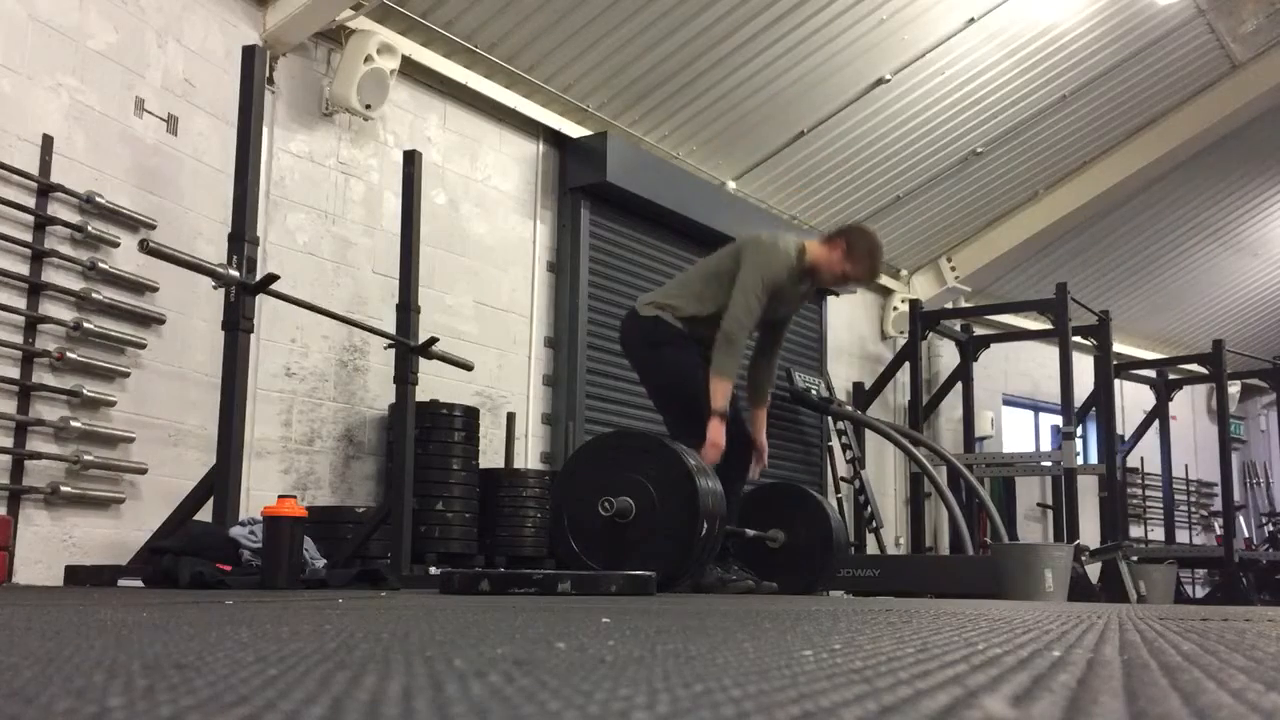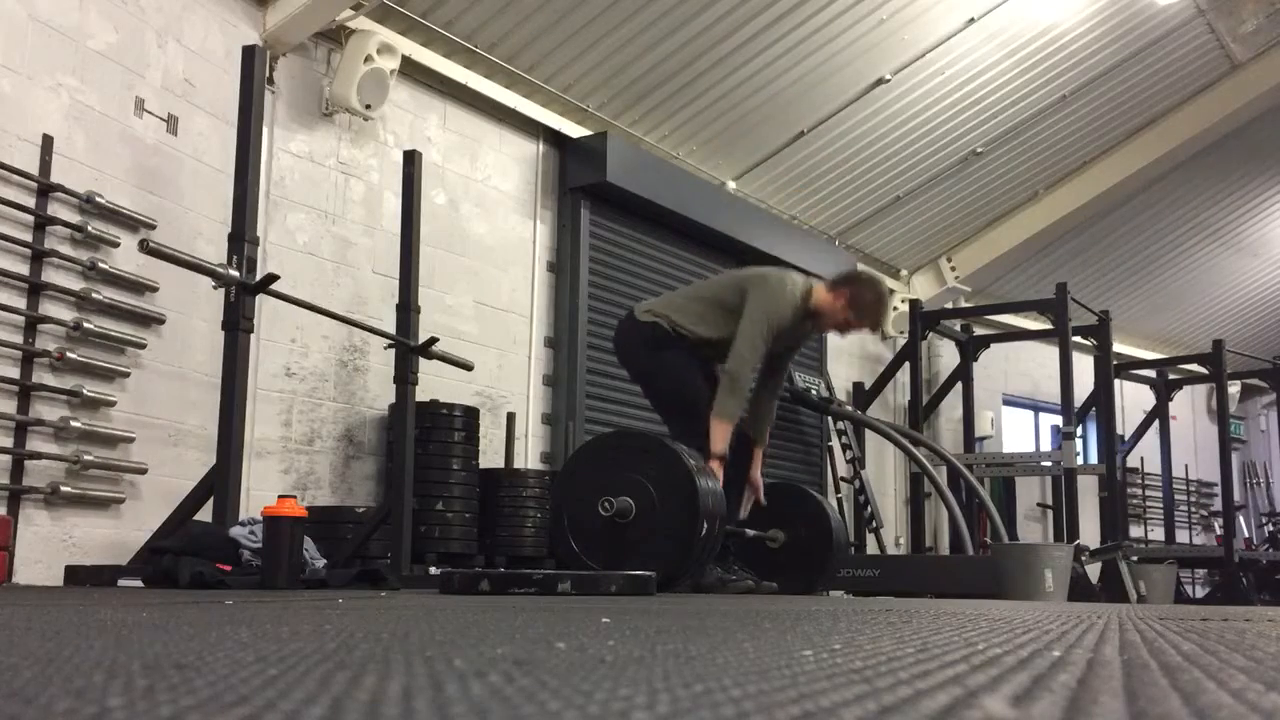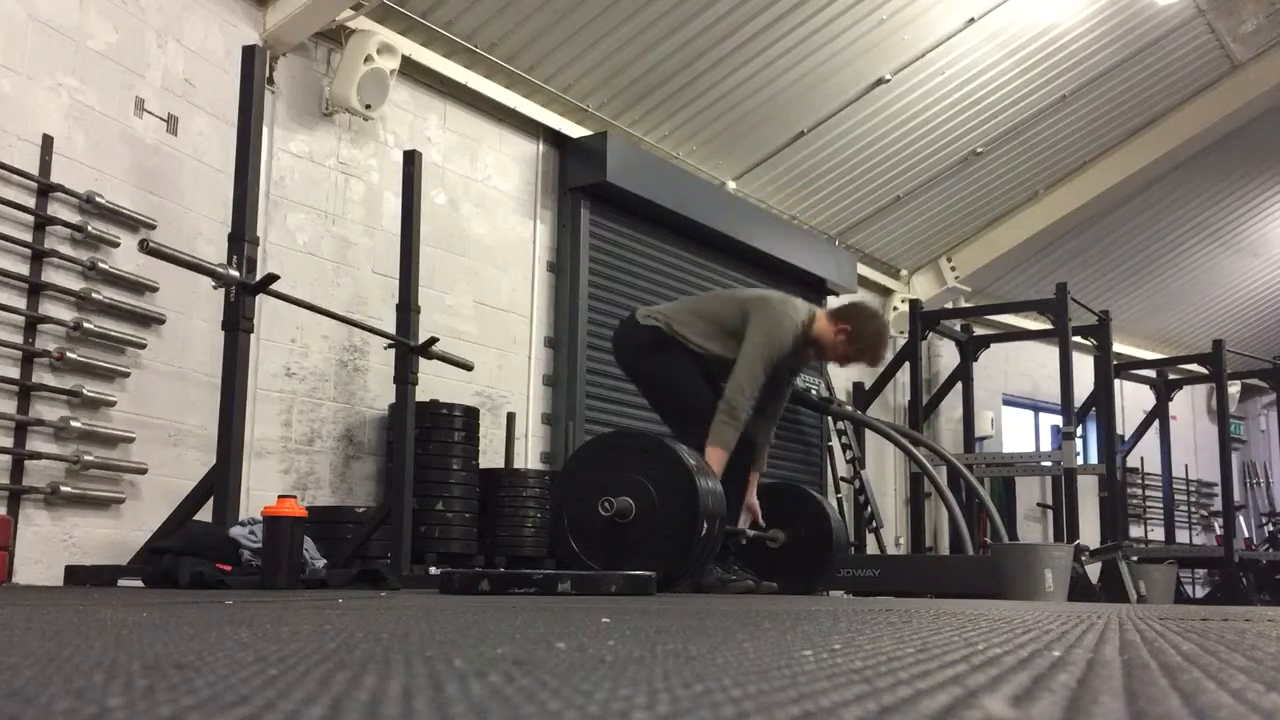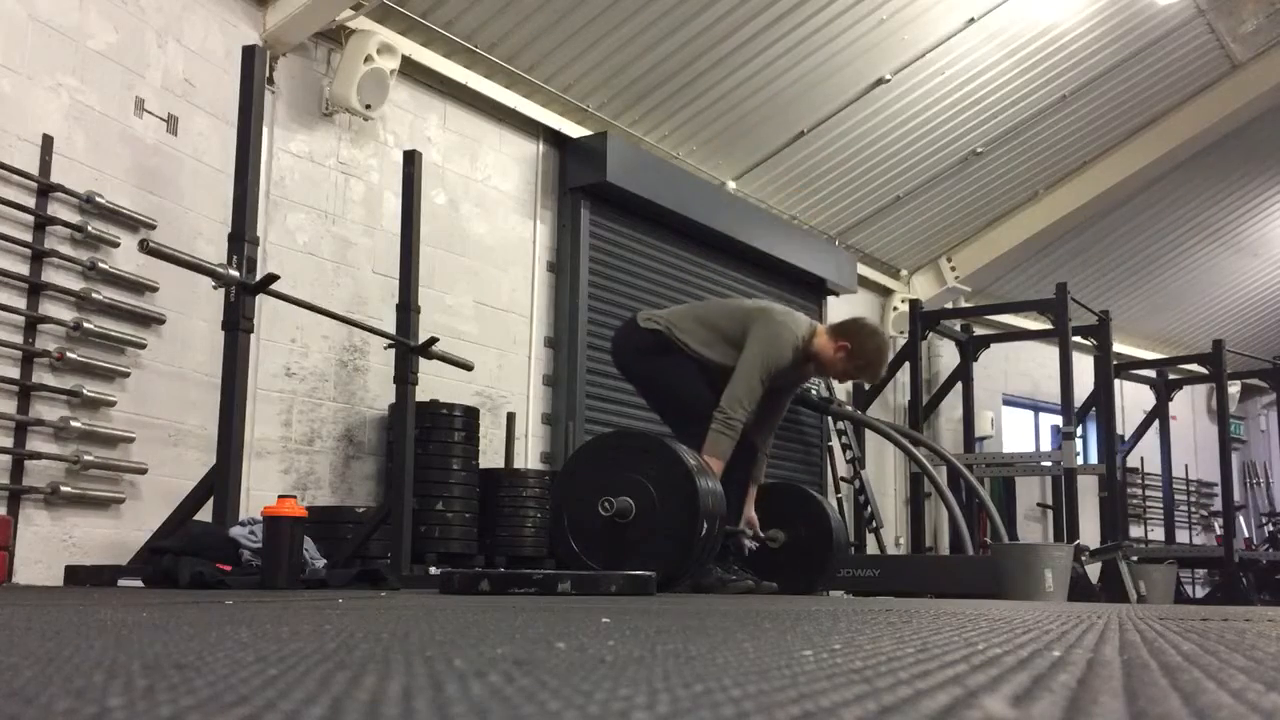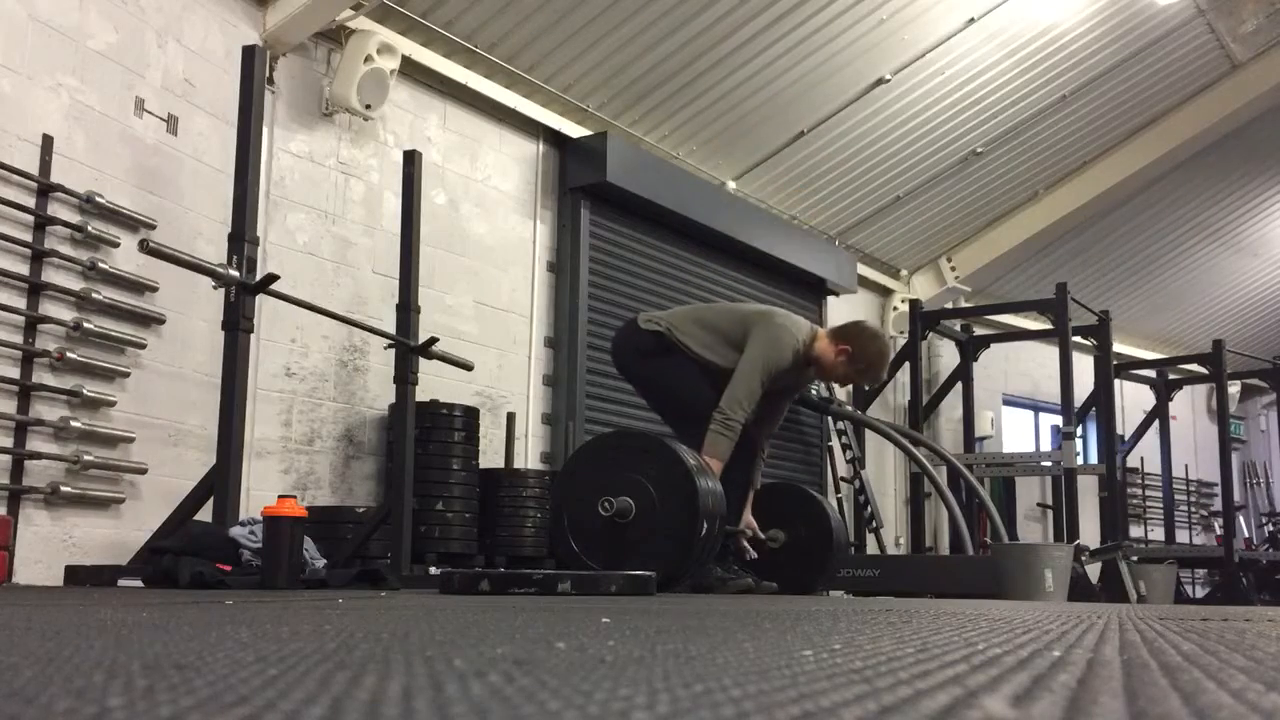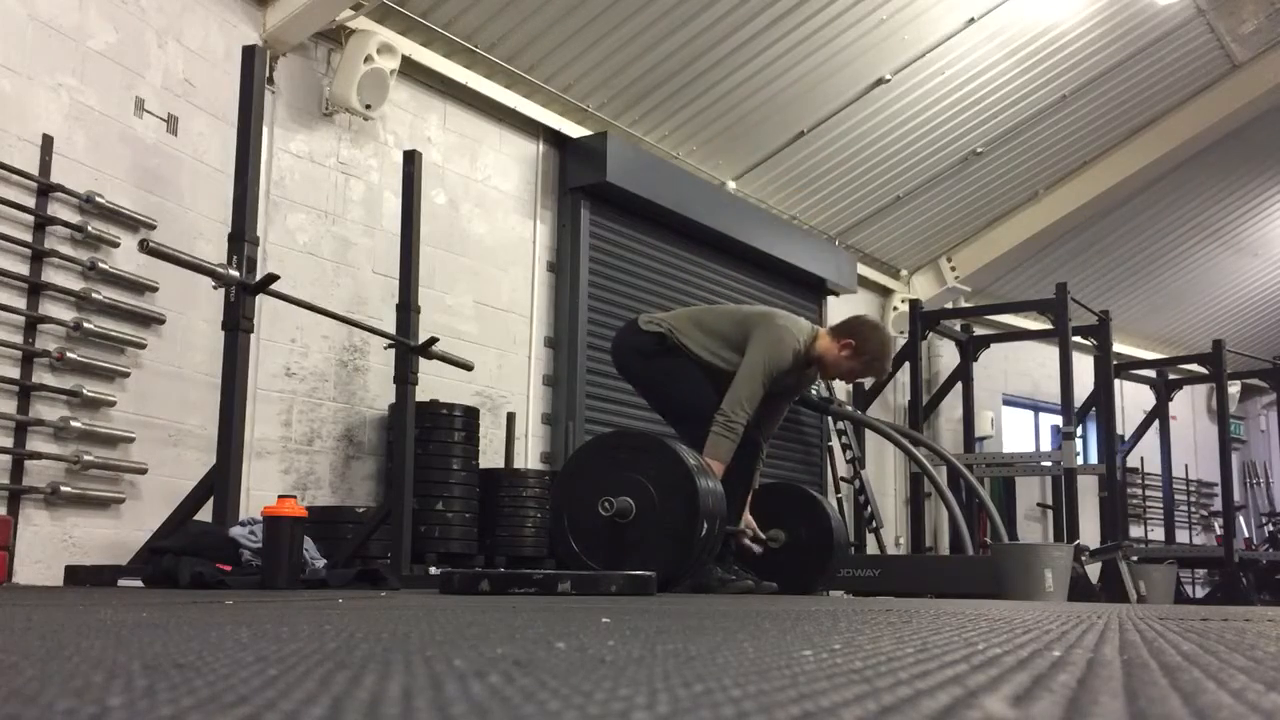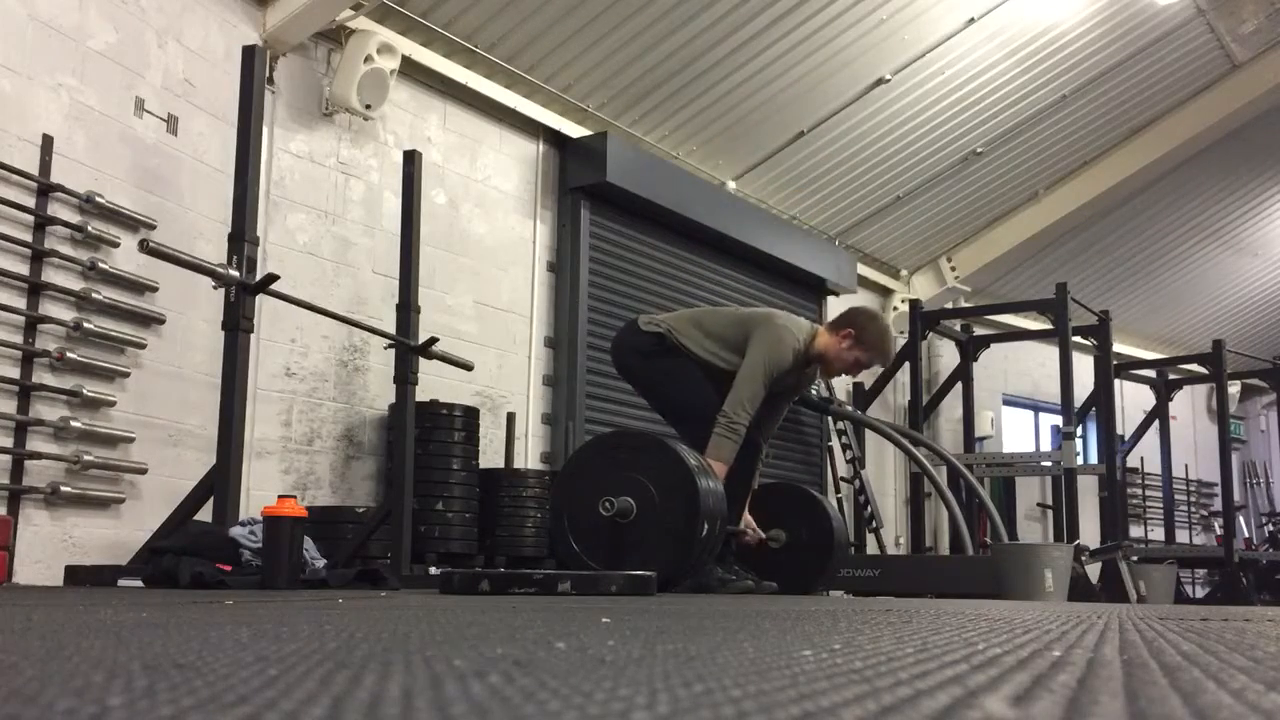
dt=0.1s
person 1, frame 1
left shoulder: (803, 284)
right shoulder: (774, 257)
left elbow: (766, 359)
right elbow: (731, 336)
left wrist: (758, 429)
right wrist: (718, 416)
left hip: (690, 338)
right hip: (657, 328)
left knee: (738, 447)
right knee: (702, 446)
left ankle: (716, 558)
person 1, frame 2
left shoulder: (803, 321)
right shoulder: (779, 298)
left elbow: (766, 392)
right elbow: (737, 378)
left wrist: (755, 465)
right wrist: (715, 457)
left hip: (684, 346)
right hip: (649, 336)
left knee: (735, 443)
right knee: (703, 439)
left ankle: (717, 559)
person 1, frame 3
left shoulder: (803, 347)
right shoulder: (780, 323)
left elbow: (765, 417)
right elbow: (734, 404)
left wrist: (750, 490)
left hip: (684, 352)
right hip: (648, 340)
left knee: (738, 448)
right knee: (708, 437)
left ankle: (717, 559)
person 1, frame 4
left shoulder: (801, 362)
right shoulder: (781, 337)
left elbow: (760, 432)
right elbow: (730, 415)
left wrist: (746, 504)
left hip: (679, 353)
right hip: (645, 342)
left knee: (739, 444)
right knee: (710, 435)
left ankle: (720, 558)
person 1, frame 5
left shoulder: (802, 367)
right shoulder: (782, 340)
left elbow: (759, 436)
right elbow: (729, 416)
left wrist: (742, 509)
left hip: (679, 354)
right hip: (646, 344)
left knee: (741, 444)
right knee: (711, 436)
left ankle: (719, 558)
person 1, frame 6
left shoulder: (805, 368)
right shoulder: (782, 340)
left elbow: (758, 435)
right elbow: (730, 418)
left wrist: (740, 509)
left hip: (679, 355)
right hip: (645, 344)
left knee: (745, 443)
right knee: (714, 436)
left ankle: (718, 559)
right ankle: (696, 565)
person 1, frame 7
left shoulder: (805, 368)
right shoulder: (782, 339)
left elbow: (758, 435)
right elbow: (732, 419)
left wrist: (739, 509)
left hip: (676, 354)
right hip: (646, 345)
left knee: (745, 444)
right knee: (714, 435)
left ankle: (718, 559)
